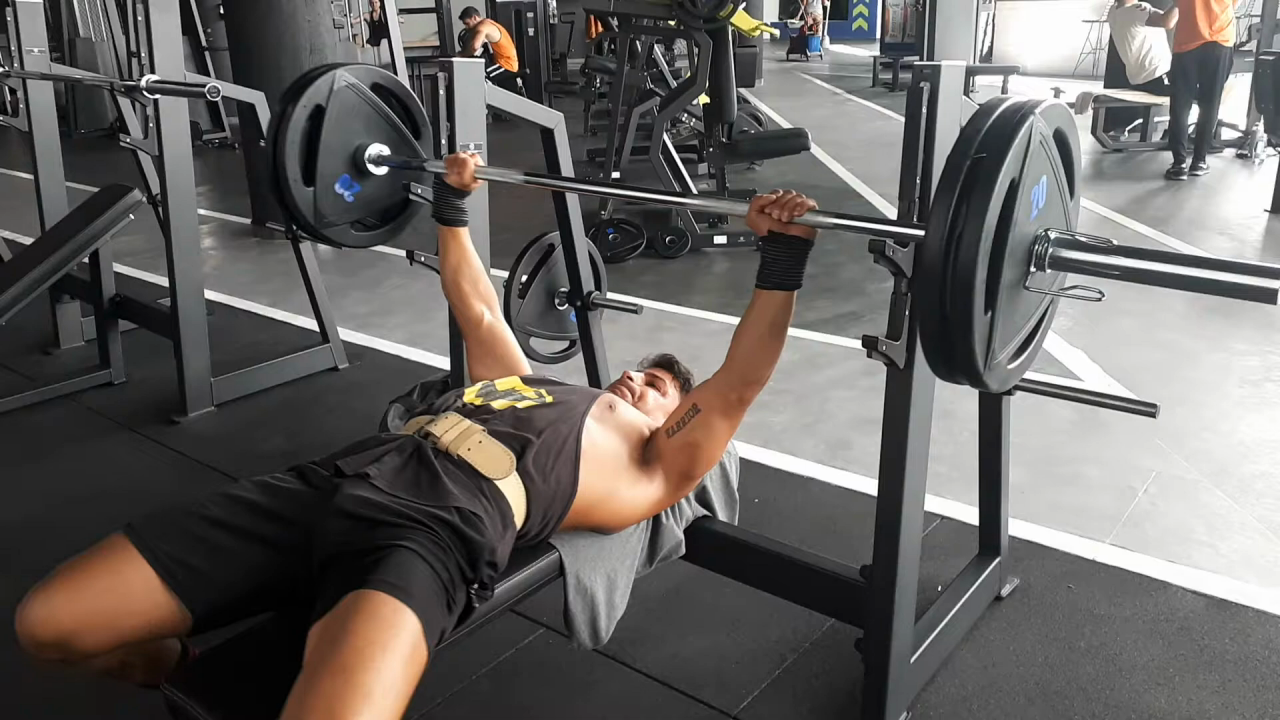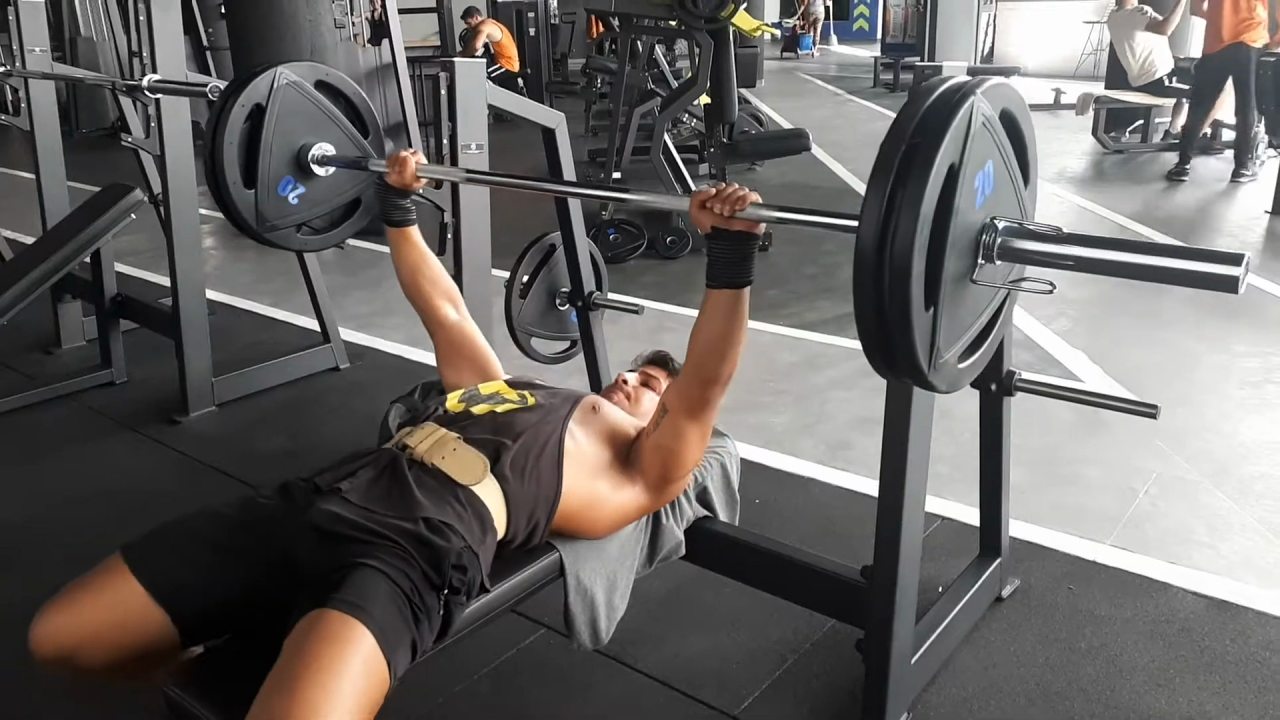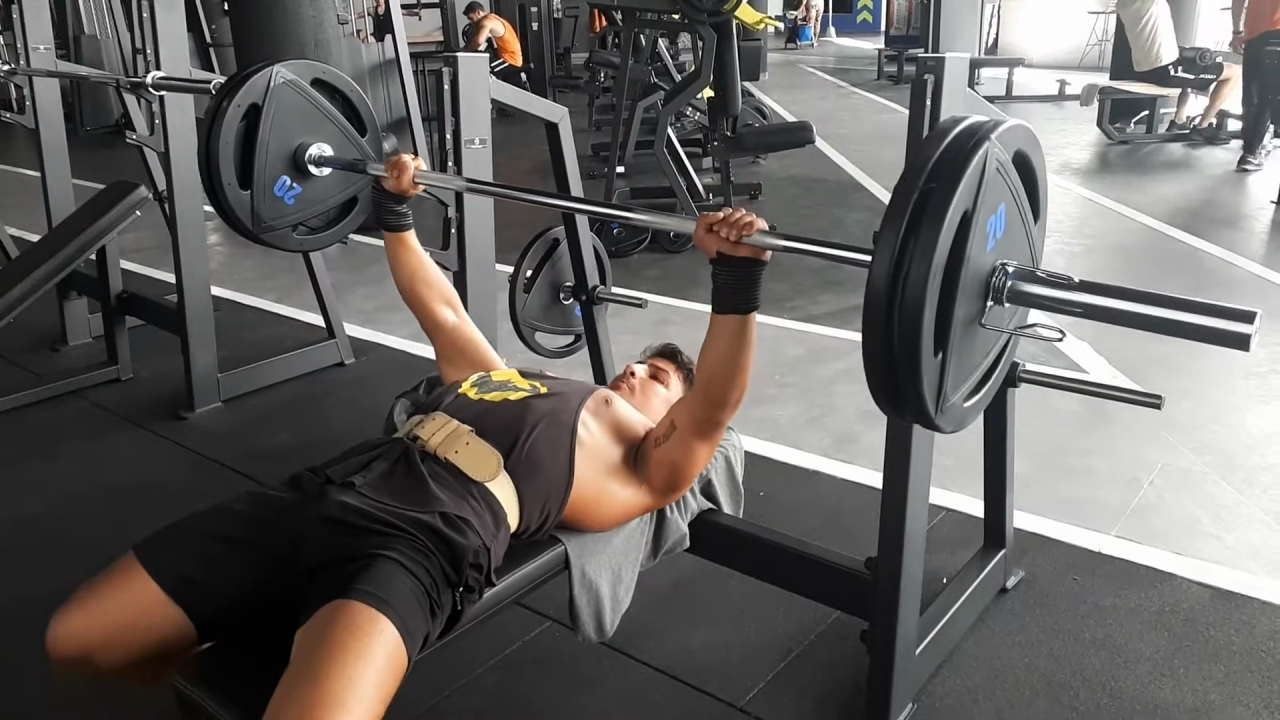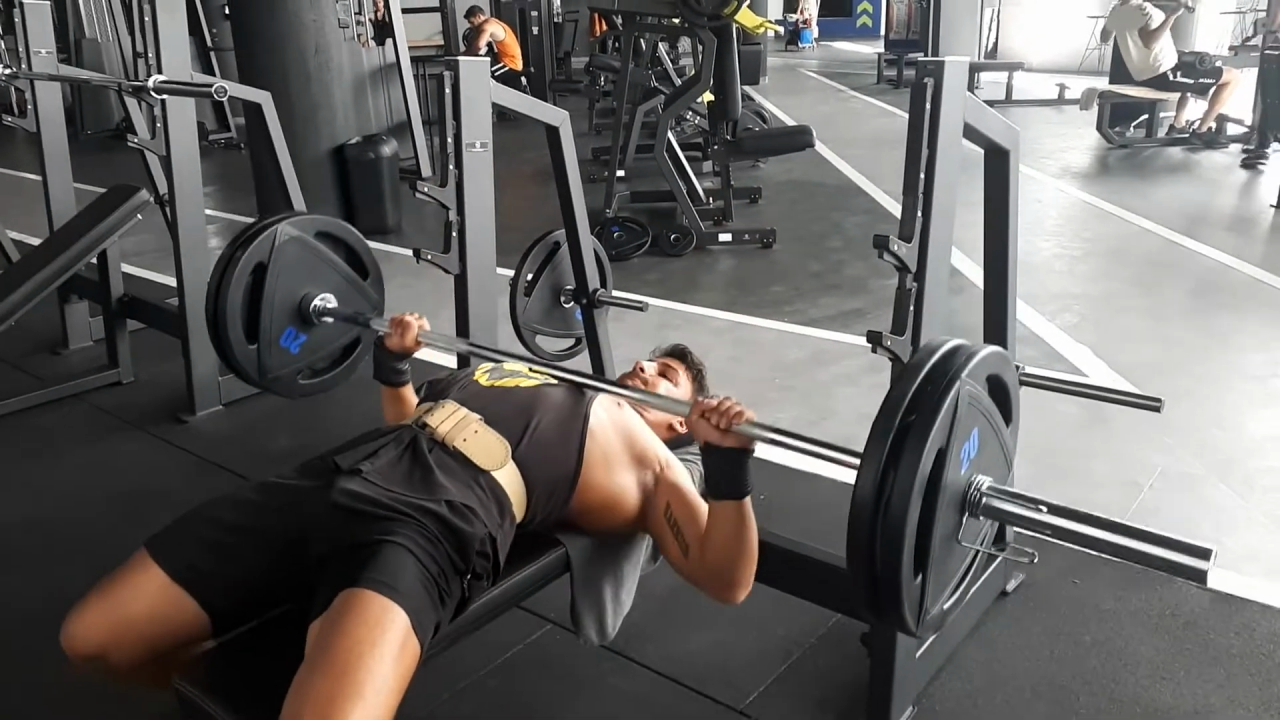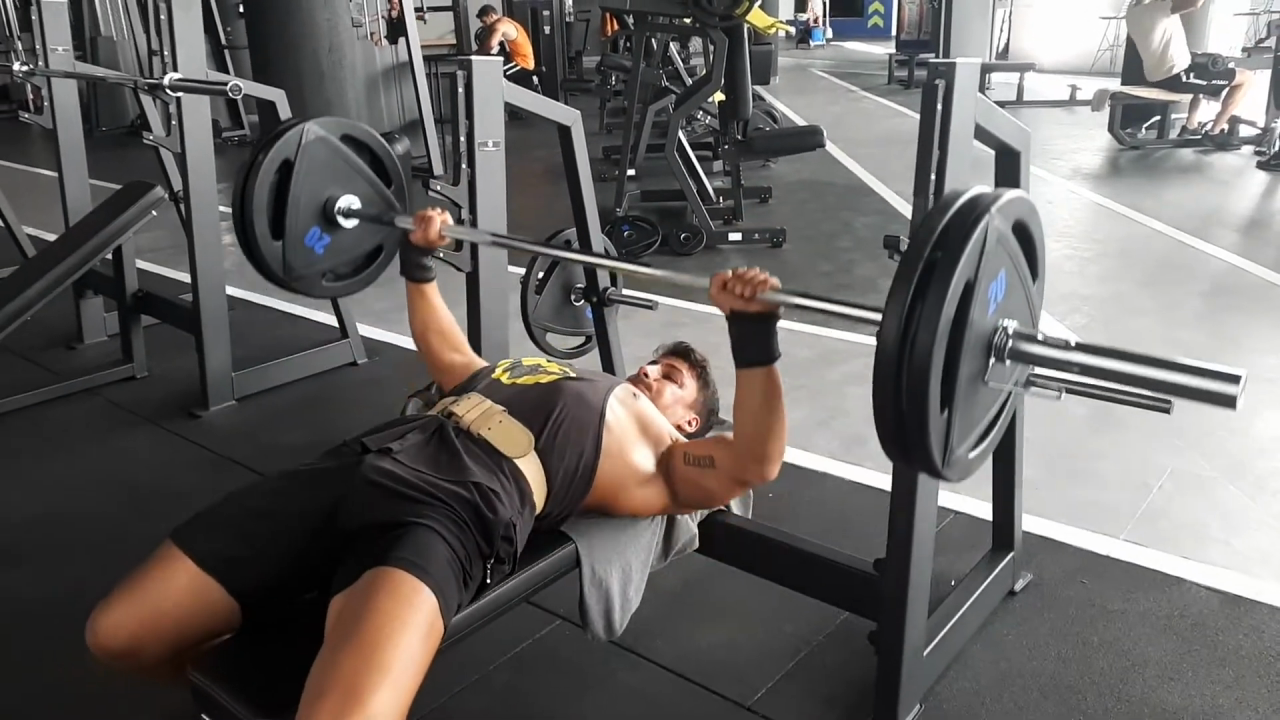
dt=1s
person 1, frame 1
left shoulder: (649, 468)
right shoulder: (522, 385)
left elbow: (735, 389)
right elbow: (478, 314)
left wrist: (783, 257)
right wrist: (450, 202)
left hip: (436, 526)
right hip: (333, 482)
right knee: (47, 623)
person 1, frame 2
left shoulder: (637, 471)
right shoulder: (511, 391)
left elbow: (704, 389)
right elbow: (444, 311)
left wrist: (730, 255)
right wrist: (397, 205)
left hip: (416, 544)
right hip: (323, 499)
right knee: (59, 637)
person 1, frame 3
left shoulder: (645, 464)
right shoulder: (509, 381)
left elbow: (713, 410)
right elbow: (439, 308)
left wrist: (736, 280)
right wrist: (394, 209)
left hip: (425, 537)
right hip: (330, 490)
right knee: (76, 640)
person 1, frame 4
left shoulder: (649, 463)
right shoulder: (542, 385)
left elbow: (725, 580)
left wrist: (729, 466)
right wrist: (392, 361)
left hip: (435, 523)
right hip: (335, 478)
right knee: (92, 638)
person 1, frame 5
left shoulder: (664, 461)
right shoulder: (548, 385)
left elbow: (754, 465)
right elbow: (445, 355)
left wrist: (754, 335)
right wrist: (418, 260)
left hip: (455, 508)
right hip: (362, 463)
right knee: (118, 635)
